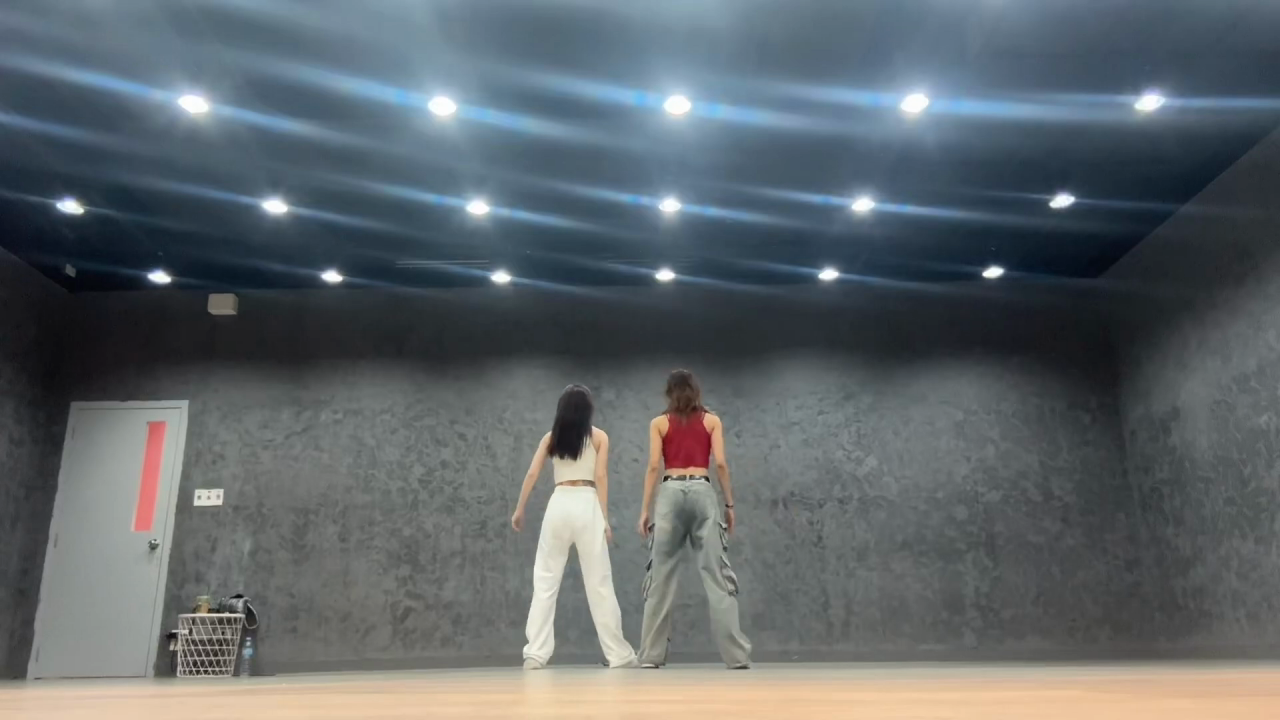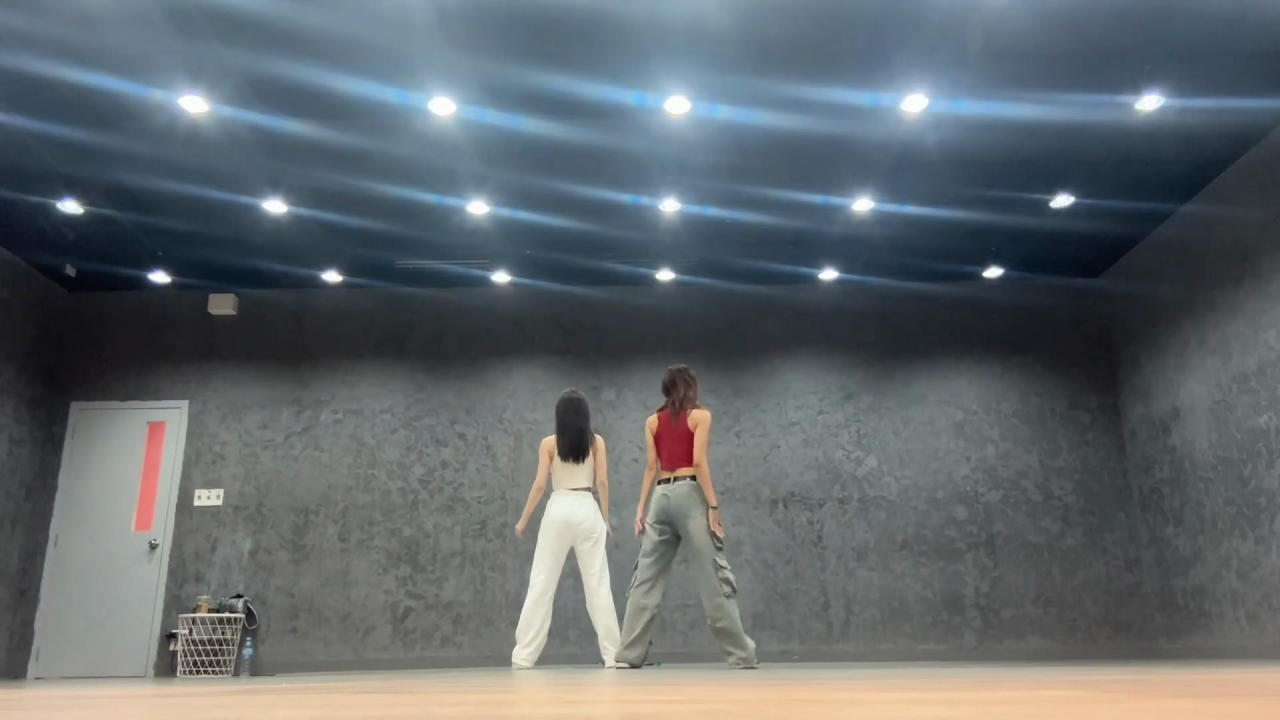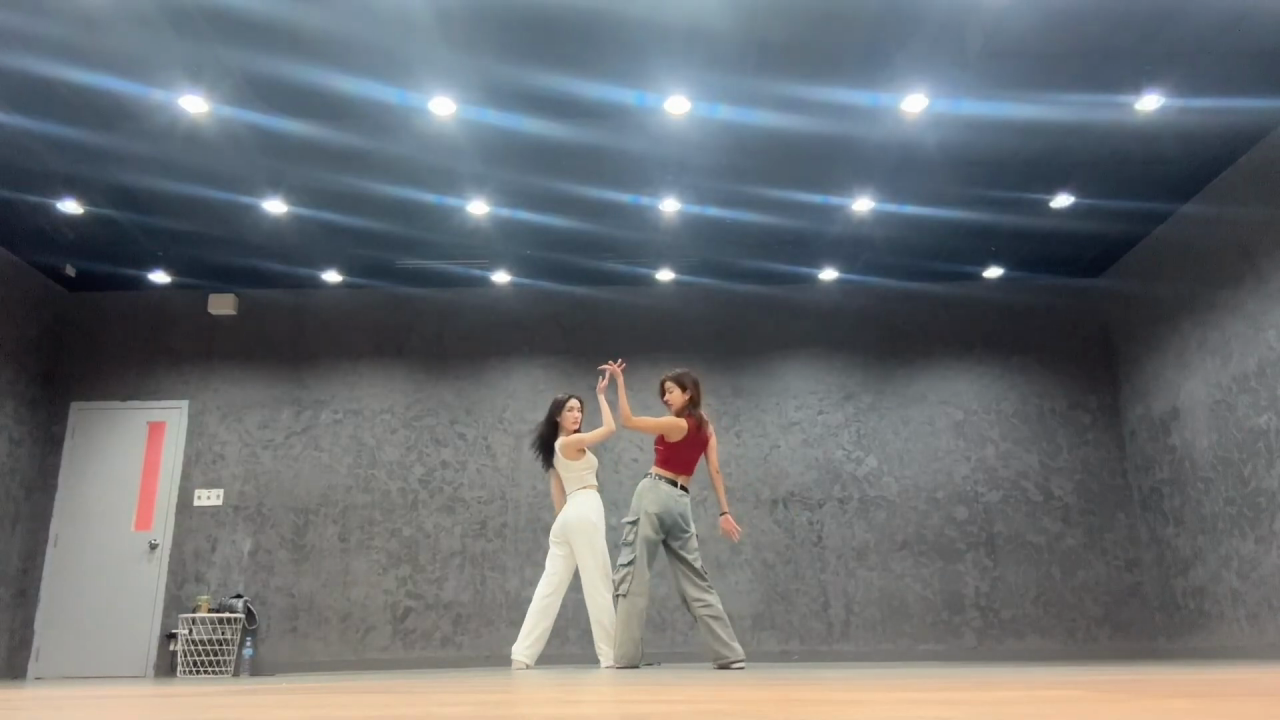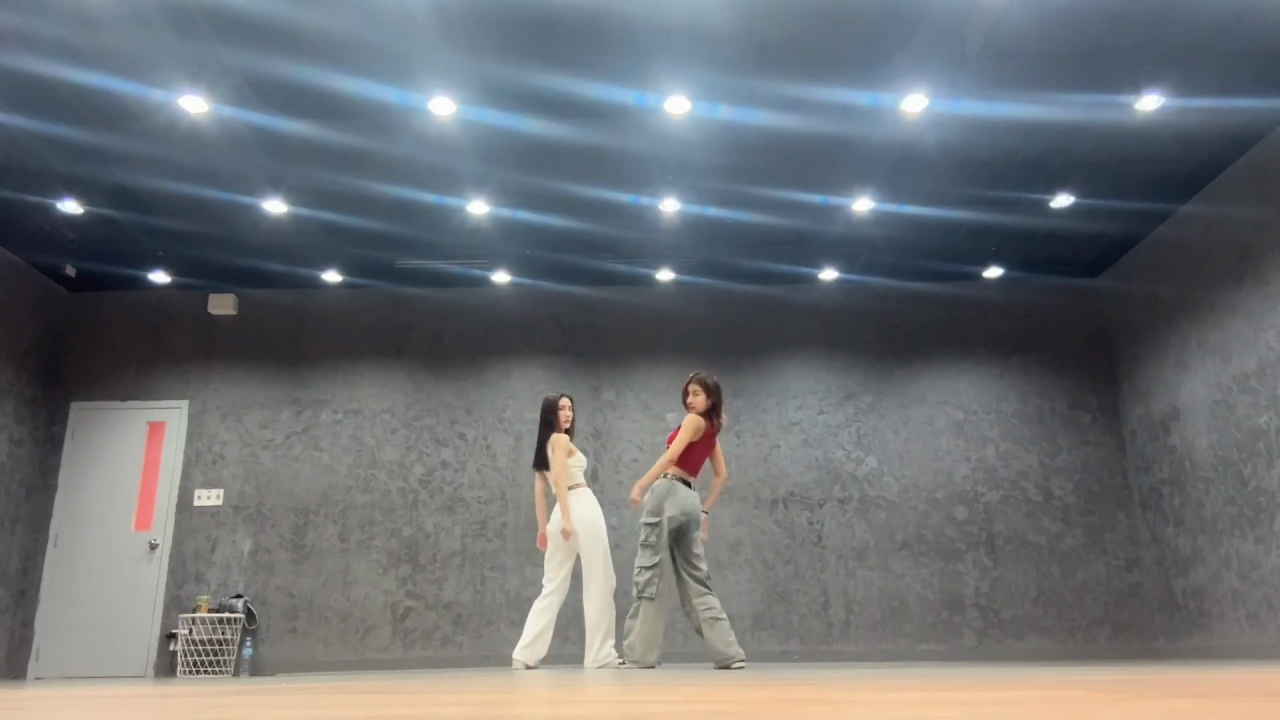
dt=1s
person 1, frame 1
left shoulder: (659, 423)
right shoulder: (712, 420)
left elbow: (654, 466)
right elbow: (720, 462)
left wrist: (645, 509)
right wrist: (729, 504)
left hip: (671, 493)
right hip: (703, 493)
left knee: (661, 576)
right knee: (717, 574)
left ankle: (652, 655)
right ankle: (736, 655)
person 1, frame 2
left shoulder: (653, 421)
right shoulder: (700, 416)
left elbow: (651, 468)
right elbow: (699, 463)
left wrist: (641, 509)
right wrist: (713, 506)
left hip: (661, 498)
right hip: (690, 495)
left knee: (647, 579)
right knee: (713, 577)
left ankle: (628, 655)
right ankle: (741, 655)
person 1, frame 3
left shoulder: (676, 425)
right shoulder: (705, 426)
left elbow: (628, 421)
right elbow: (715, 470)
left wrist: (619, 381)
right wrist: (724, 512)
left hip: (654, 495)
right hip: (680, 502)
left knee: (633, 573)
right knee: (695, 580)
left ankle: (625, 655)
right ankle: (730, 653)
person 1, frame 4
left shoulder: (694, 421)
right shoulder: (711, 430)
left elbow: (672, 455)
right elbow: (722, 474)
left wrist: (642, 484)
right wrist: (704, 510)
left hip: (668, 494)
right hip: (689, 500)
left knee: (648, 572)
right knee: (695, 582)
left ankle: (640, 653)
right ankle: (728, 653)
person 2, frame 1
left shoulder: (550, 438)
right shoulder: (599, 436)
left elbow: (532, 475)
right elbow: (601, 477)
left wrist: (519, 510)
right wrist: (604, 517)
left hip: (559, 504)
right hip: (587, 505)
left knee: (546, 583)
right knee: (599, 583)
left ankle: (536, 654)
right ankle: (619, 655)
person 2, frame 2
left shoulder: (549, 443)
right shoulder: (596, 442)
left elbow: (540, 484)
right elbow: (602, 482)
left wrist: (523, 519)
right wrist: (606, 519)
left hip: (558, 510)
right hip: (587, 511)
left knee: (542, 585)
right knee: (598, 585)
left ankle: (524, 656)
right ankle: (613, 655)
person 2, frame 3
left shoulder: (555, 448)
right shoulder: (570, 442)
right elbow: (610, 428)
right wrist: (601, 395)
left hip: (568, 516)
right hip: (585, 512)
left knee: (550, 586)
right knee: (598, 585)
left ankle: (523, 653)
right ankle: (610, 655)
person 2, frame 4
left shoulder: (546, 445)
right shoulder: (561, 439)
left elbow: (540, 489)
right elbow: (560, 476)
left wrist: (543, 527)
right wrist: (567, 518)
left hip: (561, 517)
right hip: (581, 511)
left knee: (553, 588)
right knee: (600, 584)
left ankle: (524, 655)
right ankle: (600, 655)
